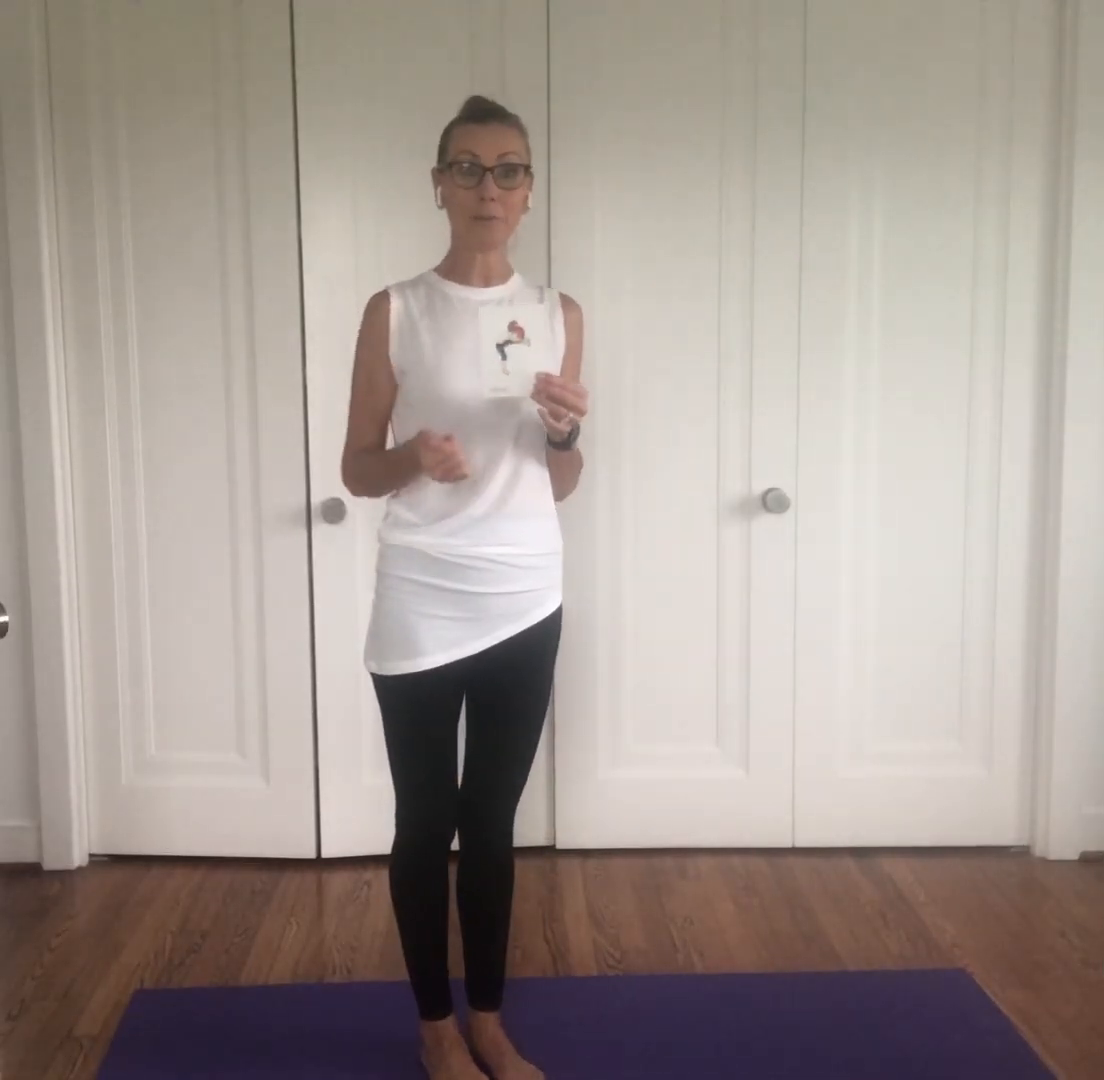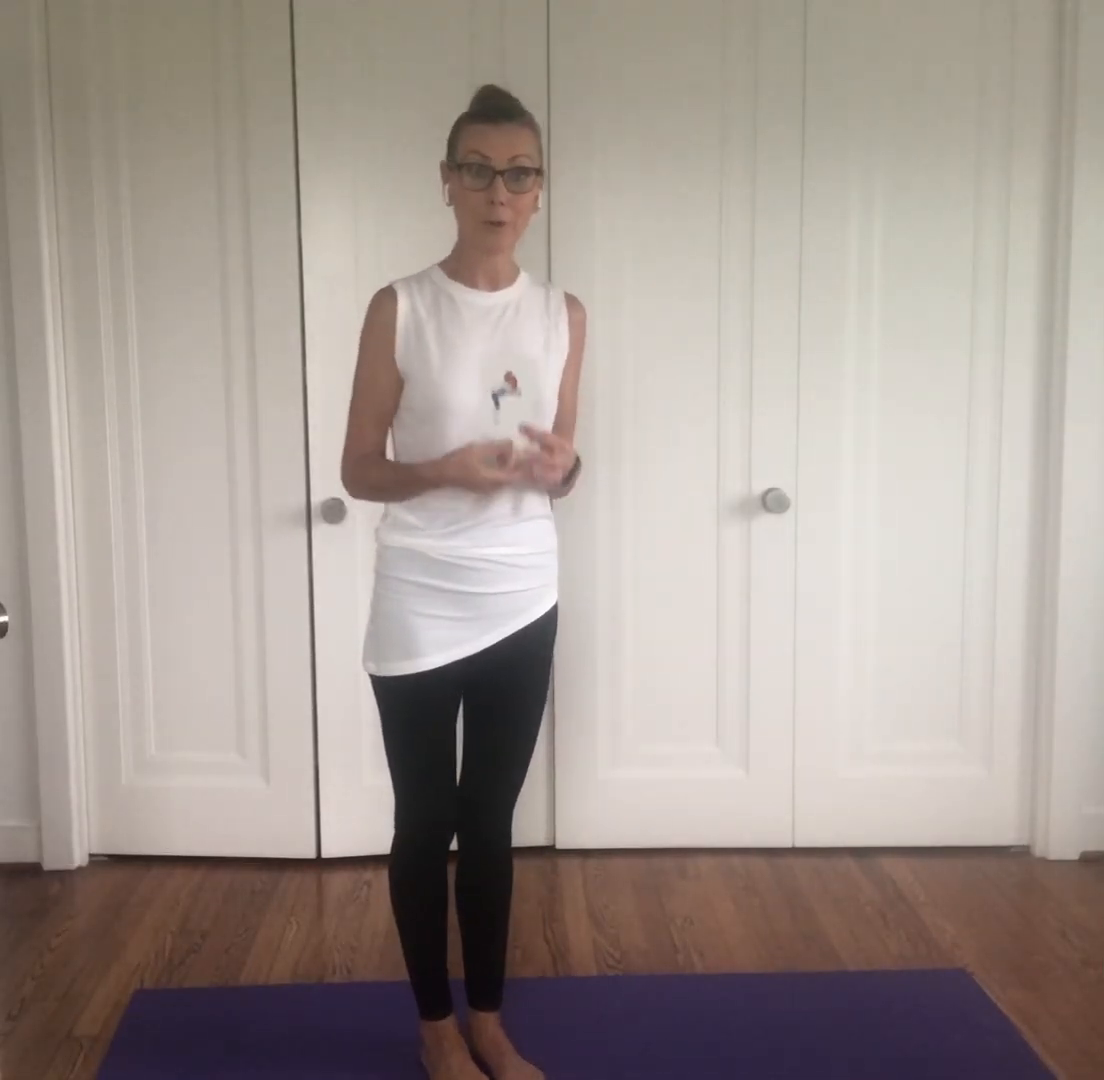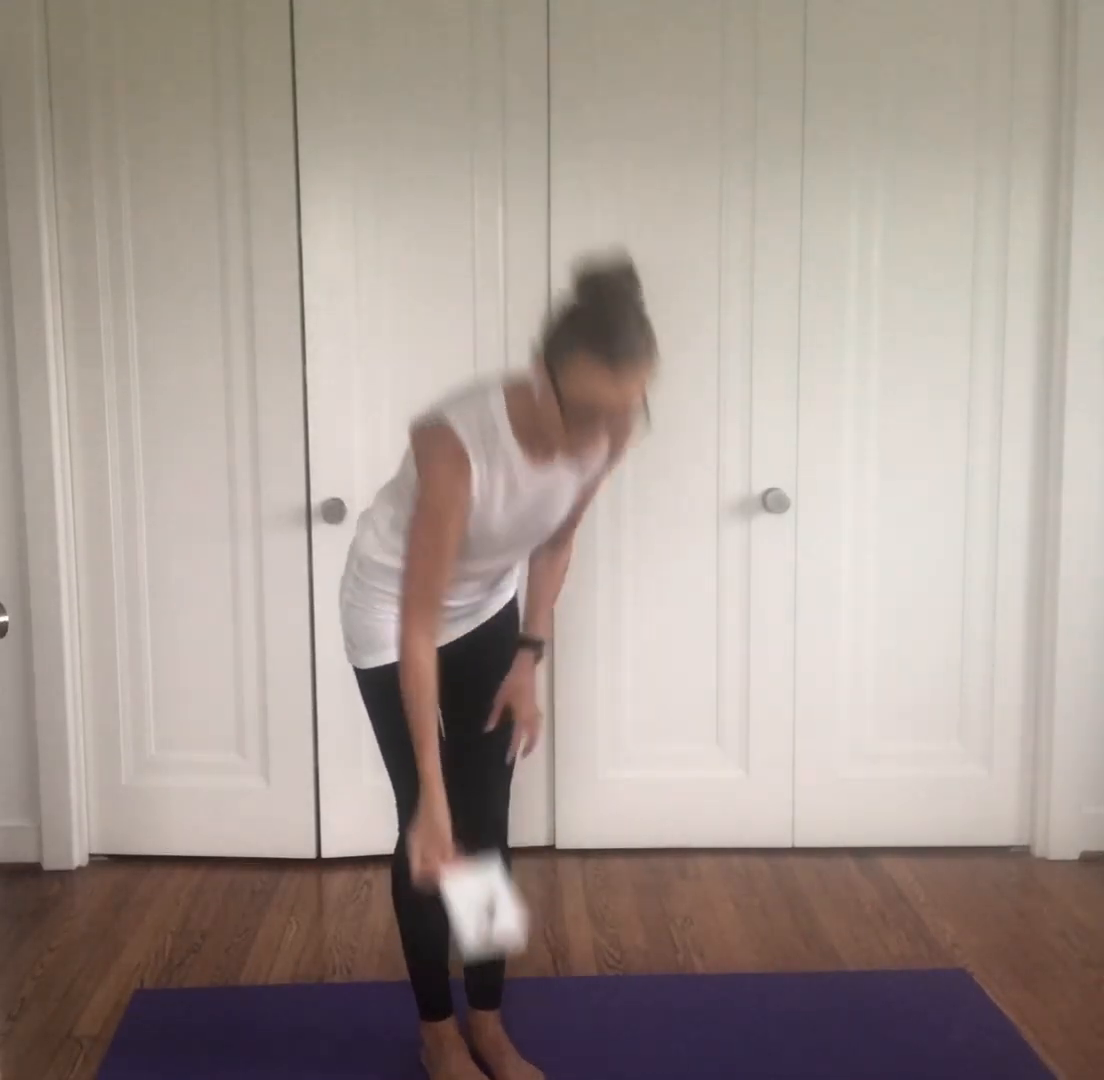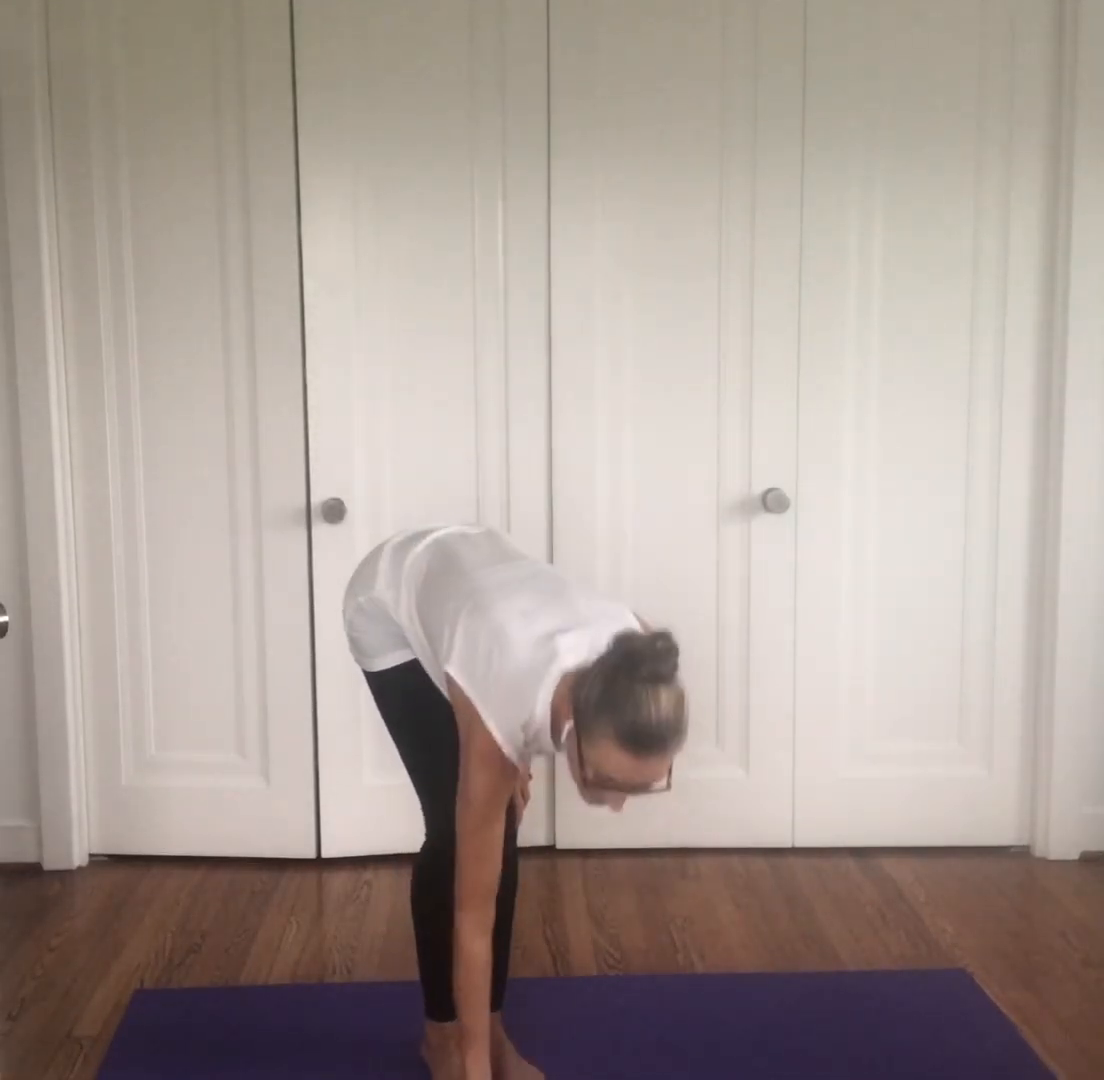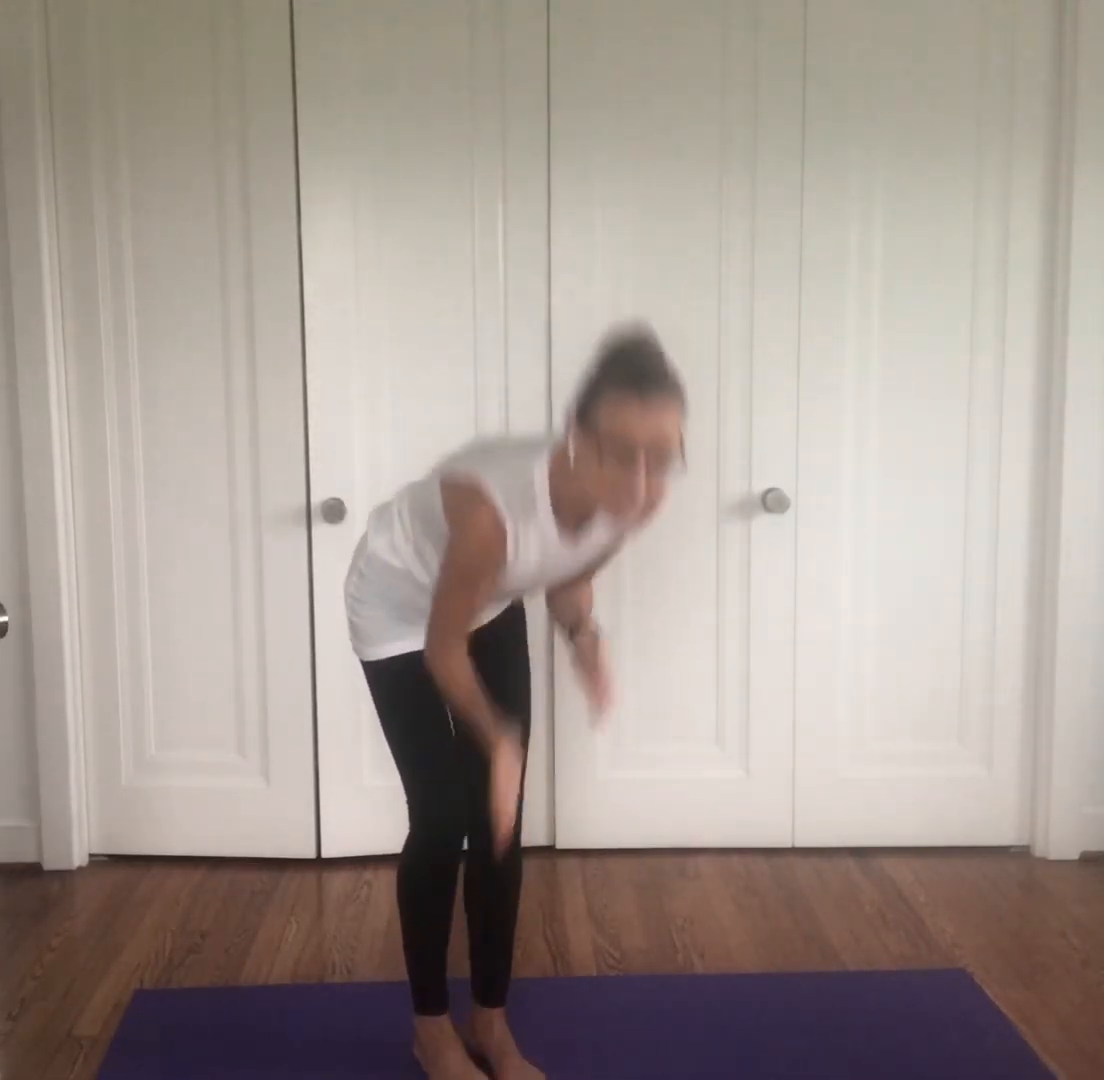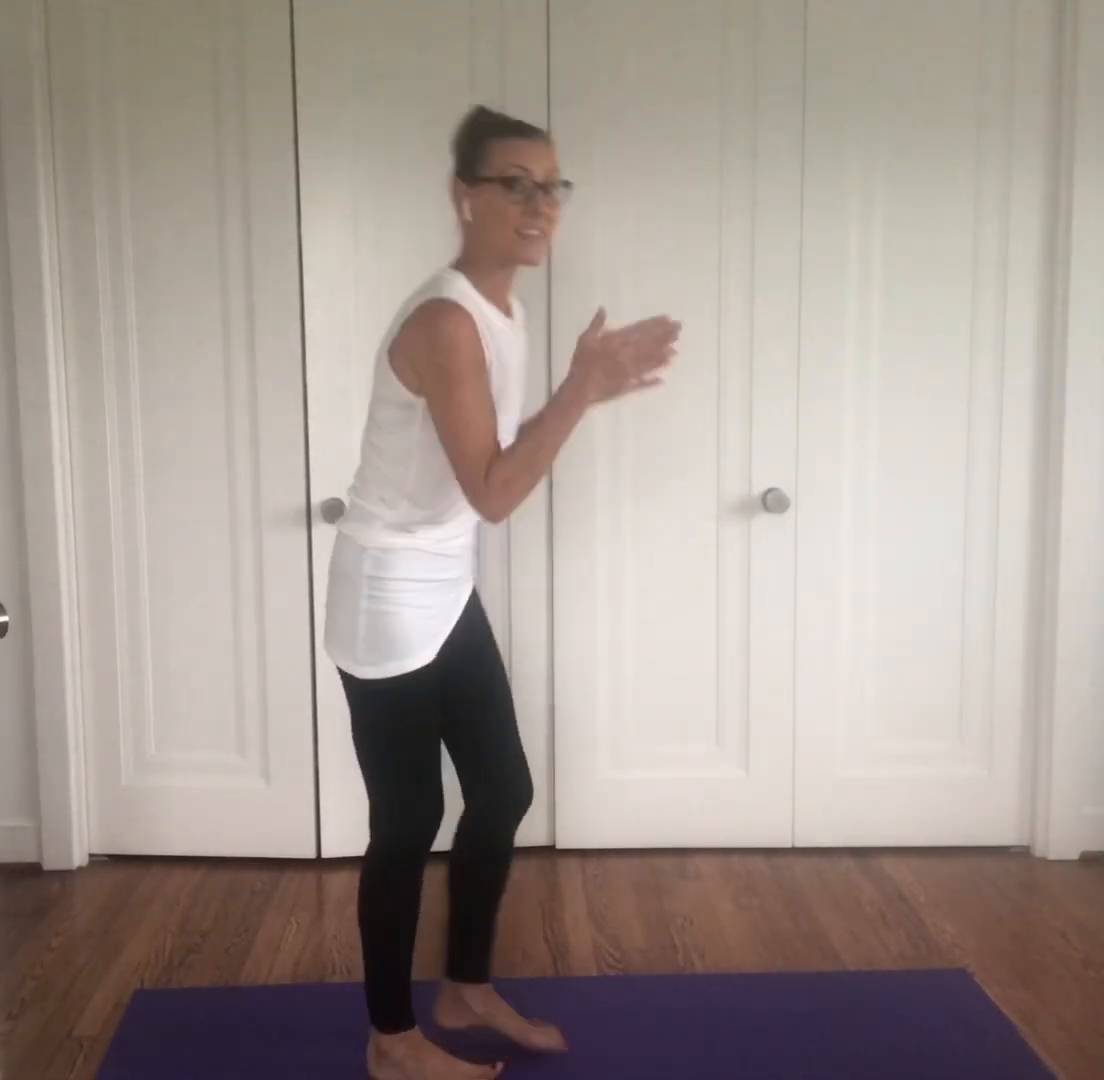
dt=0.5s
person 1, frame 1
left shoulder: (557, 314)
right shoulder: (393, 312)
left elbow: (563, 484)
right elbow: (356, 471)
left wrist: (563, 433)
right wrist: (416, 455)
left hip: (525, 605)
right hip: (421, 609)
left knee: (492, 821)
right knee: (425, 824)
person 1, frame 2
left shoulder: (563, 315)
right shoulder: (398, 309)
left elbow: (562, 480)
right elbow: (359, 472)
left wrist: (559, 465)
right wrist: (443, 470)
left hip: (522, 607)
right hip: (419, 611)
left knee: (490, 823)
right knee: (425, 825)
person 1, frame 3
left shoulder: (602, 431)
right shoulder: (457, 437)
left elbow: (554, 543)
right elbow: (416, 630)
left wrist: (528, 658)
right wrist: (431, 802)
left hip: (485, 611)
right hip: (389, 615)
left knee: (487, 824)
right knee: (435, 823)
person 1, frame 4
left shoulder: (630, 666)
right shoulder: (500, 713)
right elbow: (472, 920)
right hip: (390, 610)
left knee: (499, 833)
right knee: (453, 830)
left ankle: (491, 1025)
right ankle: (441, 1029)
person 1, frame 5
left shoulder: (630, 492)
right shoulder: (490, 504)
right elbow: (443, 649)
left wrist: (582, 638)
right wrist: (497, 742)
left hip: (489, 610)
right hip: (400, 606)
left knee: (498, 822)
right knee: (442, 820)
left ankle: (490, 1017)
person 1, frame 6
left shoulder: (504, 308)
right shoulder: (445, 323)
right elbow: (490, 493)
left wrist: (589, 388)
right wrist: (581, 389)
left hip: (446, 591)
right hip: (388, 599)
left knee: (504, 790)
right knee: (407, 823)
left ankle: (467, 986)
